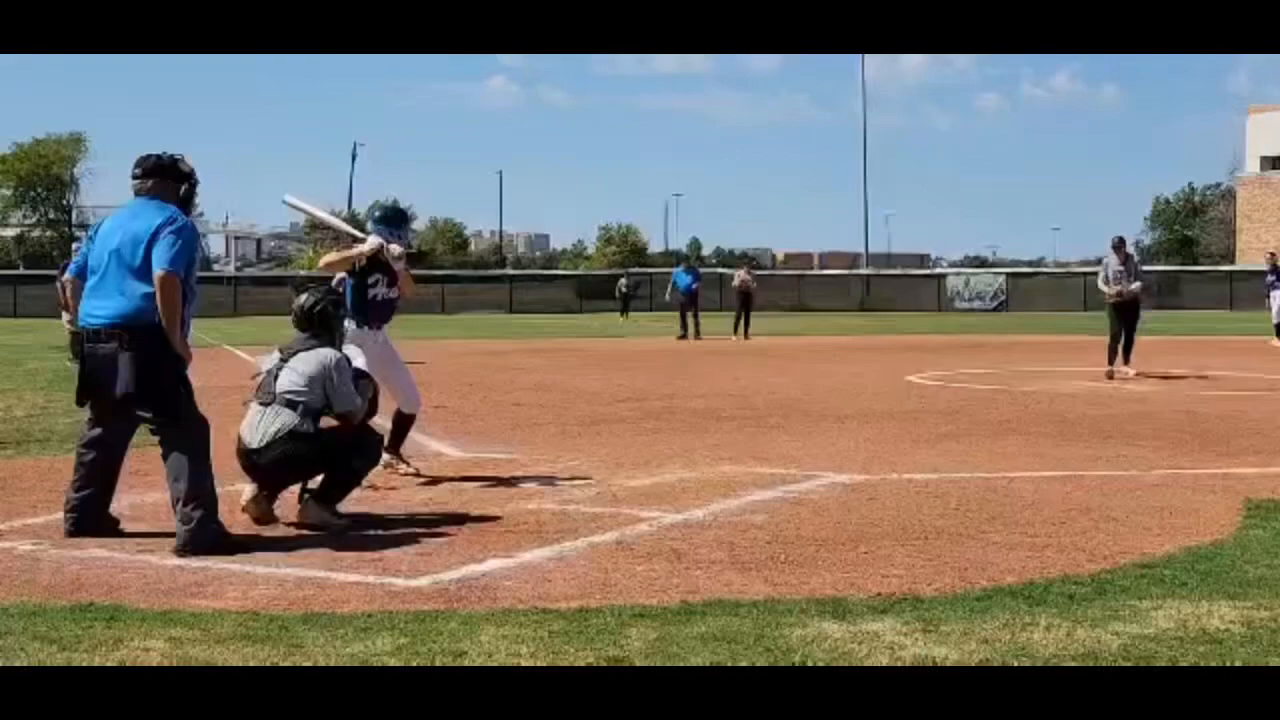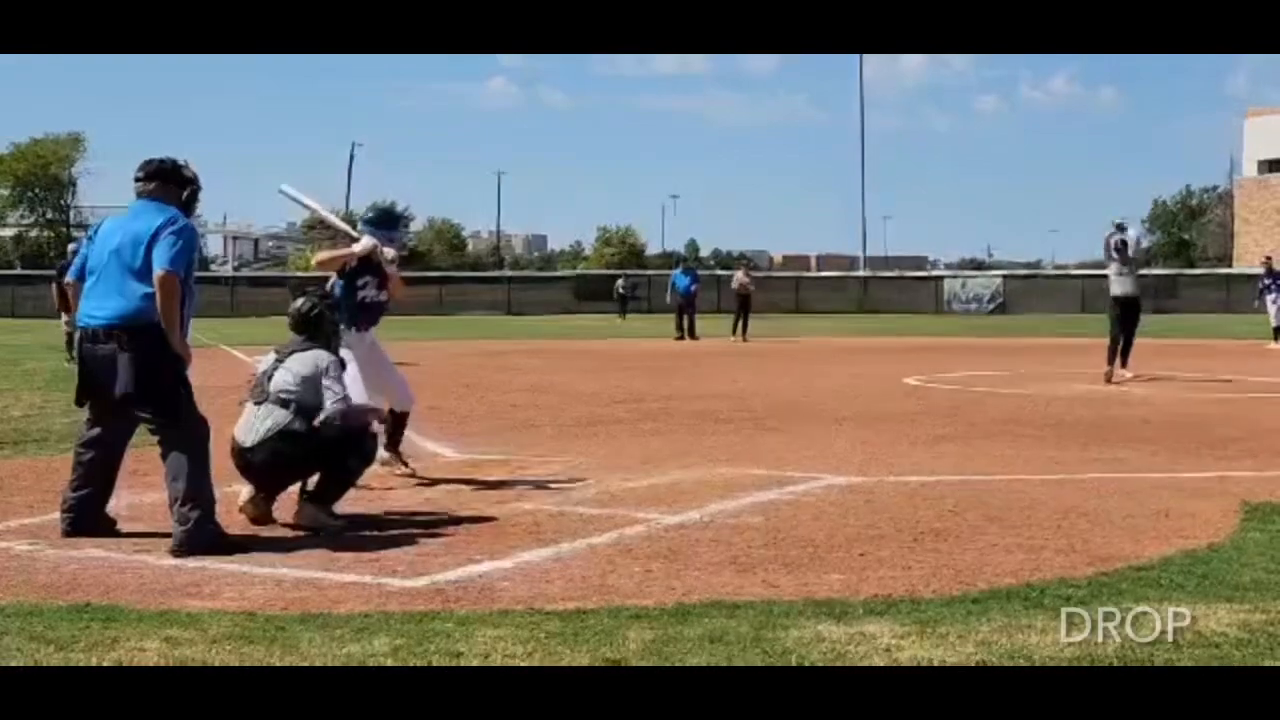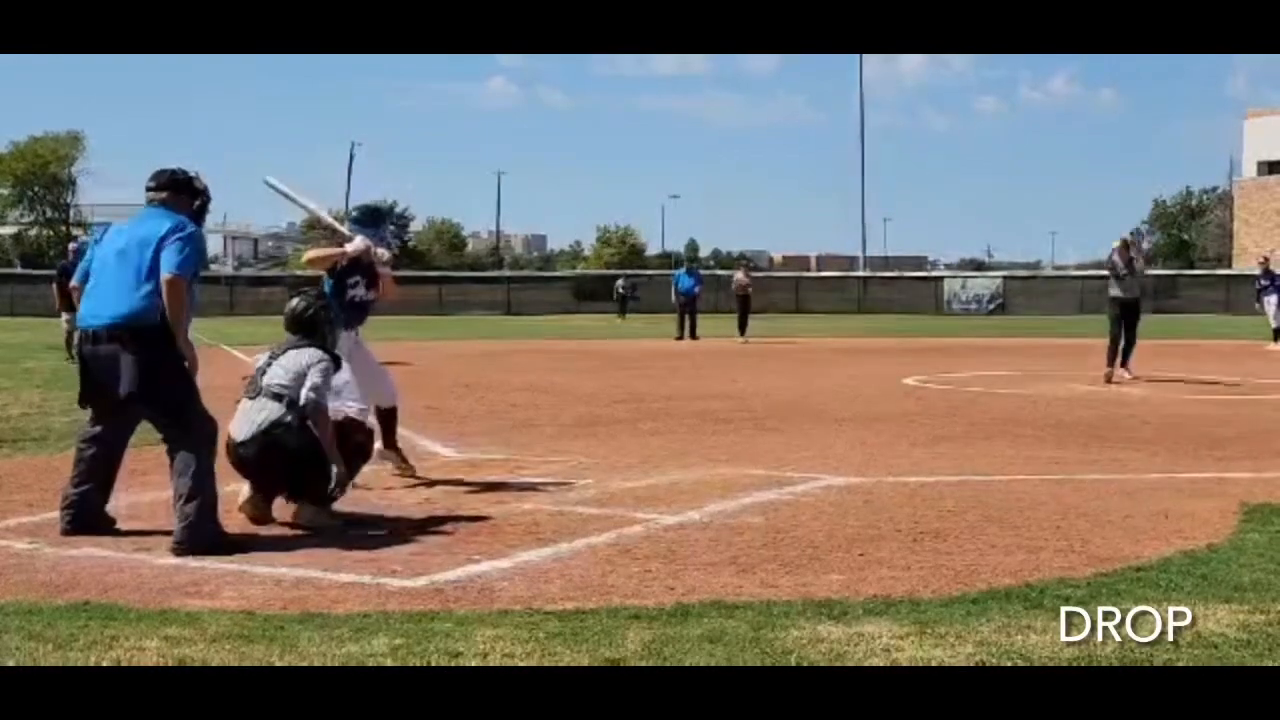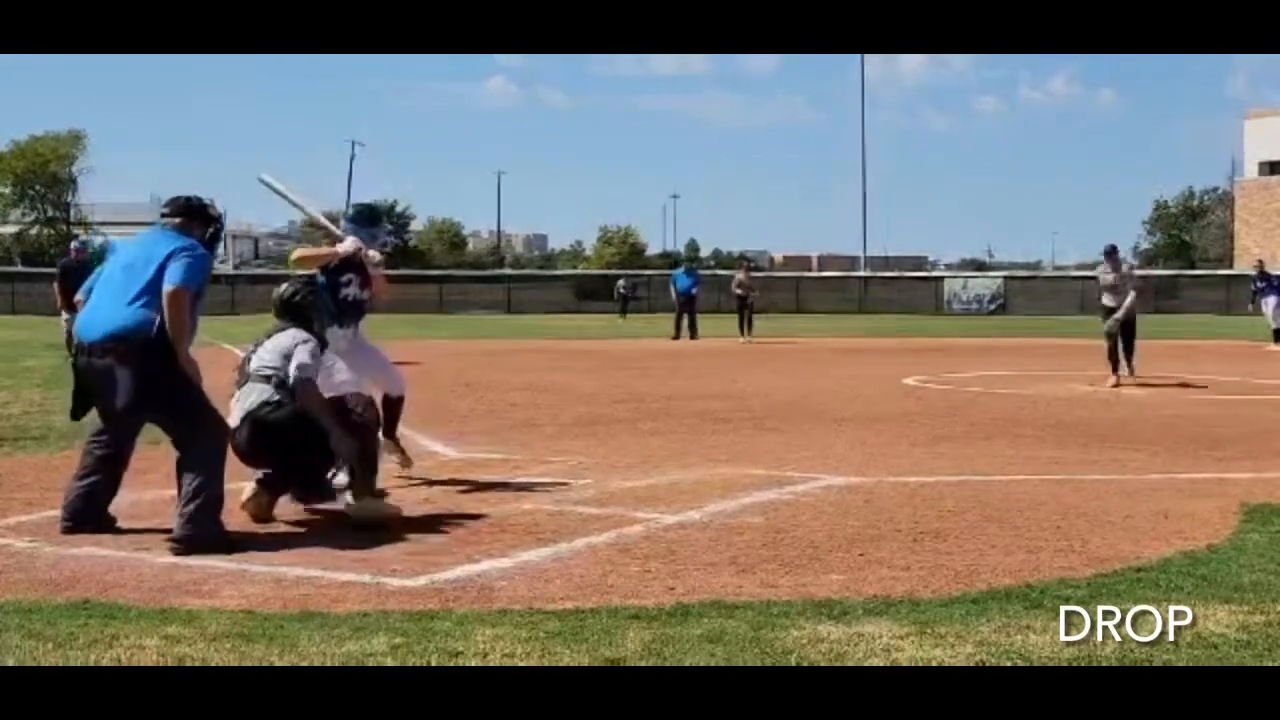
dt=0.4s
person 1, frame 1
left shoulder: (107, 223)
right shoulder: (175, 223)
left elbow: (73, 279)
right elbow: (165, 279)
left wrist: (87, 331)
right wrist: (176, 340)
left hip: (96, 343)
right hip: (141, 344)
left knee: (105, 429)
right knee: (184, 432)
left ankle: (84, 515)
right ankle: (198, 530)
person 1, frame 2
left shoulder: (106, 225)
right shoulder: (174, 224)
left elbow: (73, 282)
right elbow: (165, 278)
right wrist: (175, 340)
left hip: (93, 343)
right hip: (140, 344)
left knee: (103, 430)
right knee: (184, 433)
left ankle: (80, 515)
right ankle: (194, 532)
person 1, frame 3
left shoulder: (116, 230)
right shoulder: (183, 229)
left elbow: (77, 284)
right elbow: (172, 281)
right wrist: (182, 340)
left hip: (93, 343)
right hip: (140, 342)
left knee: (104, 429)
right knee: (192, 431)
left ankle: (80, 513)
right ankle: (195, 530)
person 1, frame 4
left shoulder: (127, 247)
right shoulder: (190, 250)
left elbow: (82, 297)
right elbow: (174, 293)
right wrist: (182, 353)
left hip: (88, 352)
right hip: (136, 352)
left knee: (114, 431)
right knee: (205, 434)
left ankle: (81, 512)
right ankle: (196, 529)
person 2, frame 1
left shoulder: (393, 260)
right shoulder: (362, 258)
left elbow: (407, 289)
right elbow: (326, 263)
left wrist: (399, 266)
right wrist: (364, 250)
left hip: (378, 338)
right hip: (351, 337)
left knee: (411, 399)
left ankle: (391, 453)
person 2, frame 2
left shoulder: (383, 263)
right shoulder: (353, 260)
left elbow: (396, 293)
right elbow: (318, 261)
left wrist: (391, 270)
right wrist: (357, 250)
left hip: (365, 339)
right hip: (338, 340)
left knee: (403, 397)
right knee: (358, 404)
left ankle: (390, 451)
person 2, frame 3
left shoulder: (371, 262)
right shoulder: (342, 259)
left elbow: (385, 292)
right elbow: (309, 259)
left wrist: (384, 270)
right wrist: (349, 250)
left hip: (349, 338)
left knee: (386, 392)
left ankle: (389, 446)
person 2, frame 4
left shoulder: (367, 260)
right shoulder: (336, 257)
left elbow: (380, 292)
right elbow: (297, 257)
left wrist: (376, 273)
right wrist: (340, 250)
left hip: (350, 335)
right hip: (323, 338)
left knee: (394, 381)
left ankle: (388, 438)
person 3, frame 1
left shoulder: (279, 355)
right shoulder: (332, 357)
right elbow: (352, 417)
right wrist: (364, 395)
left hip: (248, 454)
right hip: (278, 455)
left knee: (315, 437)
right knee: (369, 441)
left ankle: (262, 492)
right ankle: (319, 504)
person 3, frame 2
left shoulder: (275, 356)
right shoulder: (324, 359)
right elbow: (342, 413)
right wrist: (375, 413)
left hip: (243, 454)
right hip: (270, 454)
right knee: (362, 439)
left ankle: (260, 493)
right ankle: (315, 506)
person 3, frame 3
left shoulder: (273, 355)
right shoulder: (318, 357)
right elbow: (313, 410)
right wrist: (337, 462)
left hip: (238, 450)
right hip: (266, 446)
right knee: (359, 434)
left ankle: (260, 492)
right ankle: (313, 505)
person 3, frame 4
left shoulder: (269, 341)
right shoulder: (303, 339)
right elbow: (304, 388)
right wrist: (336, 434)
left hip: (244, 436)
right hip: (265, 427)
right knee: (360, 408)
left ankle: (264, 489)
right ankle: (363, 498)
